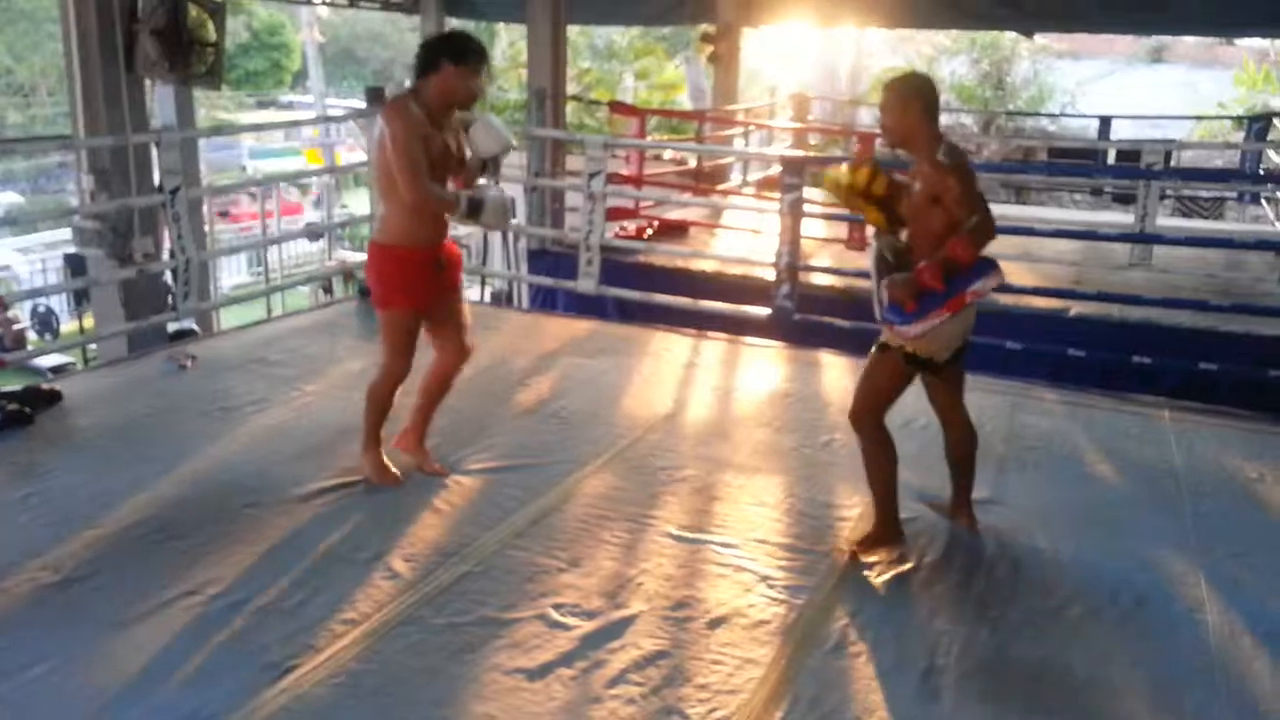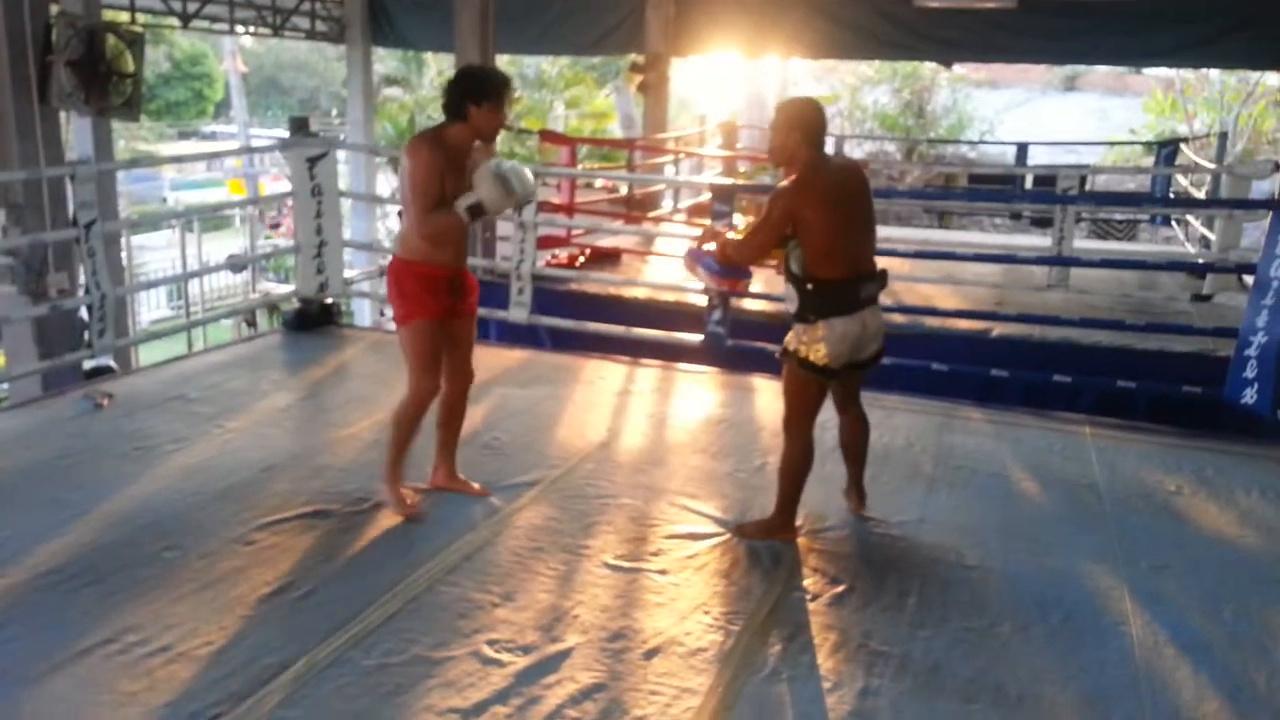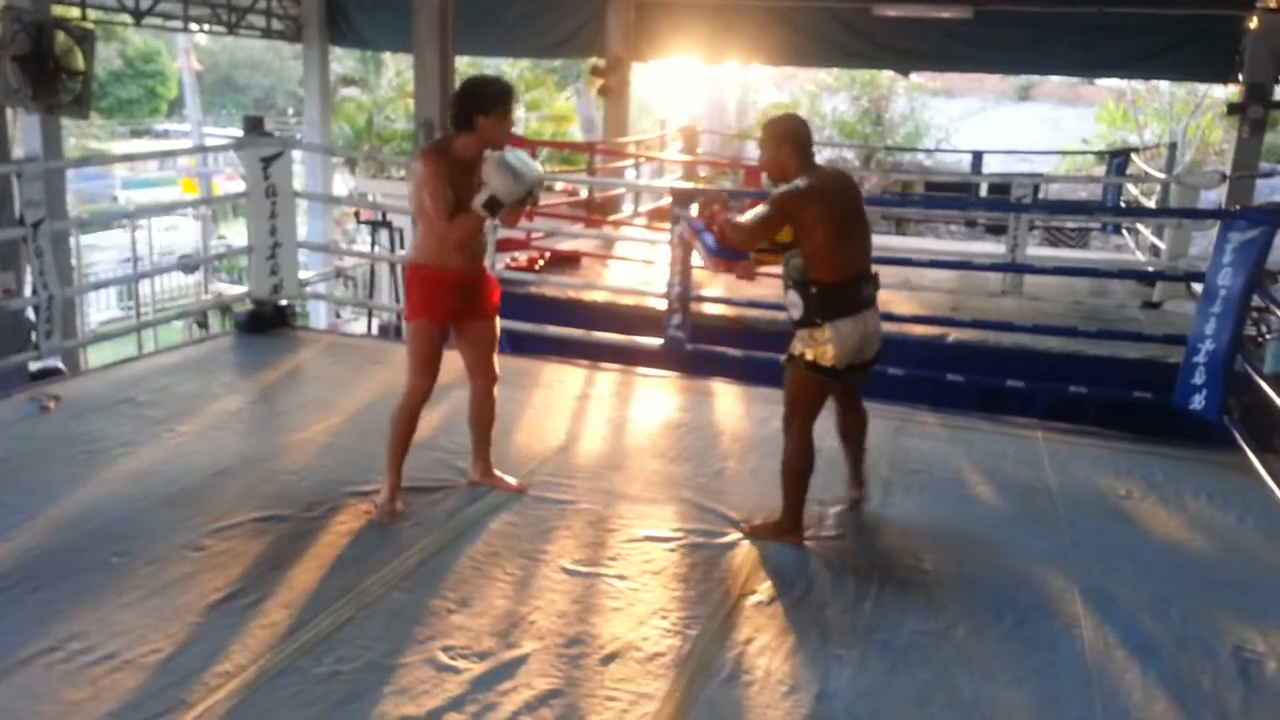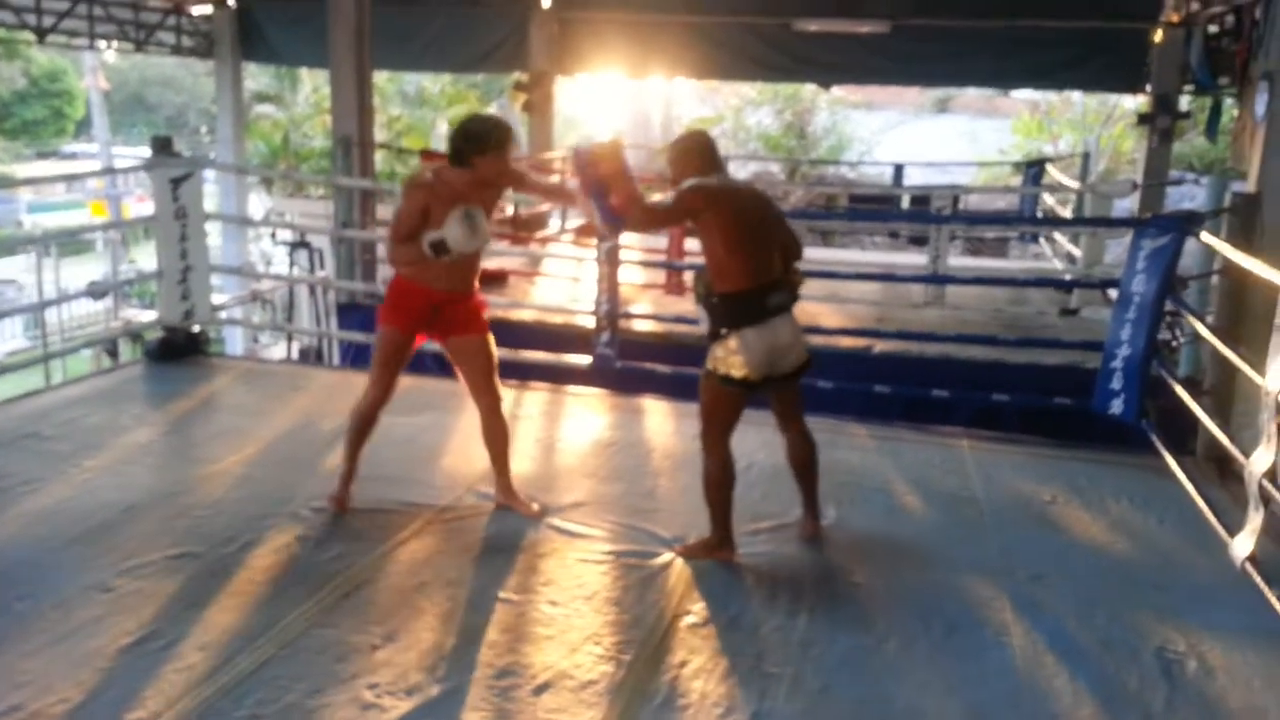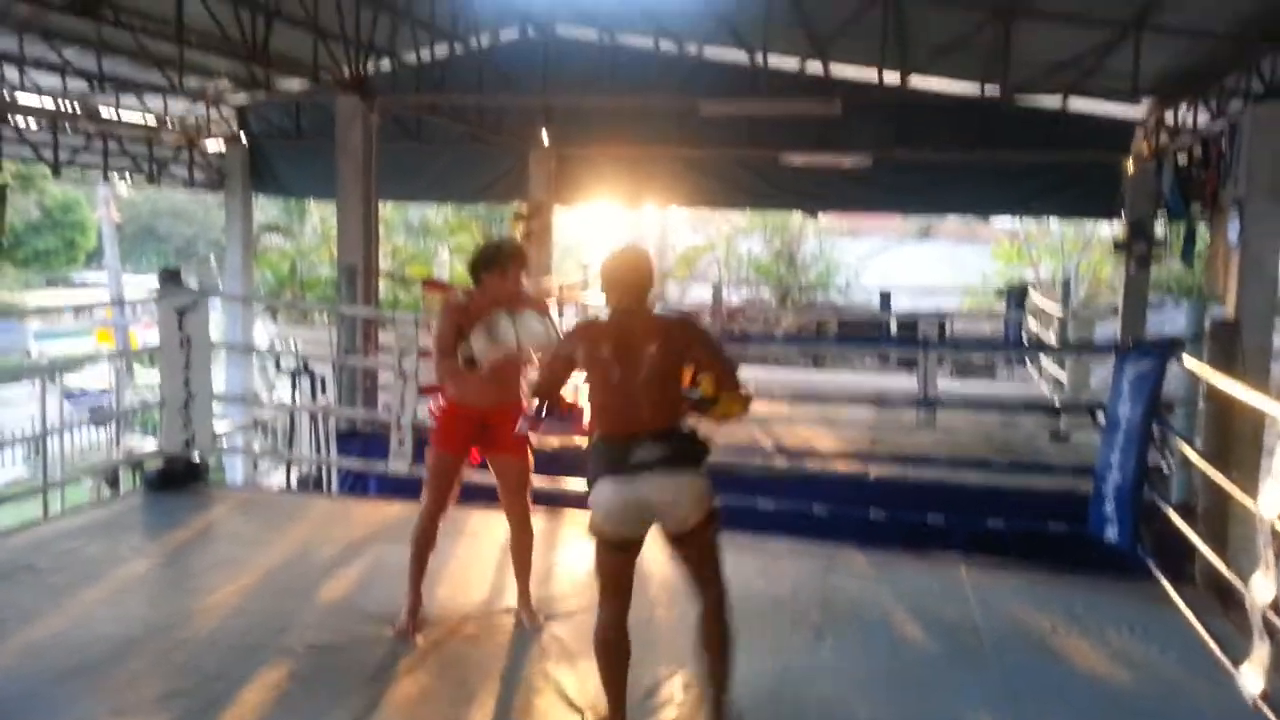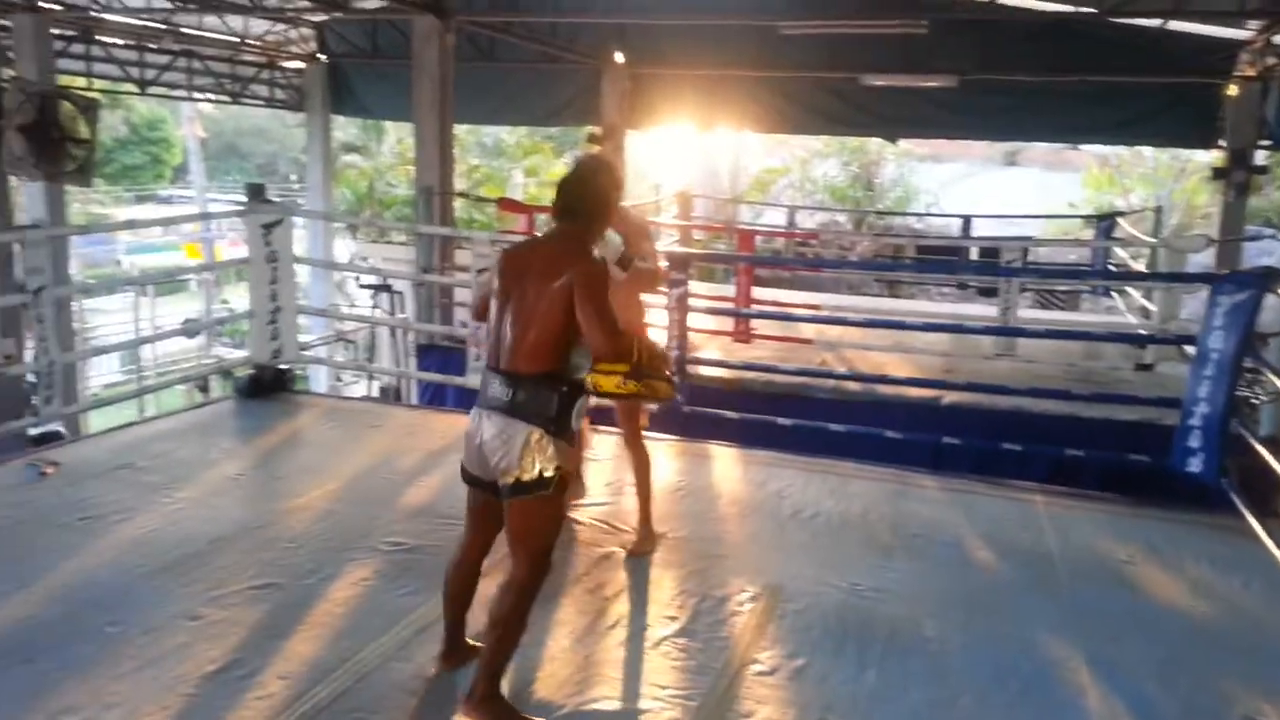
dt=0.7s
person 1, frame 1
left shoulder: (939, 166)
right shoulder: (933, 162)
left elbow: (979, 226)
left wrist: (924, 279)
right hip: (947, 312)
left knee: (864, 413)
right knee: (951, 408)
left ankle: (886, 524)
right ankle: (962, 504)
person 1, frame 2
left shoulder: (795, 192)
right shoulder: (853, 173)
left elbow: (749, 251)
left wrist: (717, 240)
right wrist: (778, 228)
left hip: (824, 322)
right hip: (865, 313)
left knee: (797, 425)
right knee: (849, 403)
left ankle: (782, 521)
right ankle: (855, 490)
person 1, frame 3
left shoulder: (797, 194)
right shoulder: (842, 181)
left elbow: (742, 236)
left wrist: (717, 219)
right wrist: (777, 236)
left hip: (826, 326)
right hip: (863, 315)
left knee: (797, 424)
right knee: (849, 399)
left ankle: (789, 524)
right ankle: (857, 483)
person 1, frame 4
left shoulder: (701, 193)
right shoulder: (756, 197)
left elbow: (646, 217)
right elbow: (793, 249)
left wrist: (618, 188)
left hip: (741, 336)
right hip: (783, 326)
left knee: (714, 440)
right knee: (793, 425)
left ankle: (720, 540)
right ankle: (811, 516)
person 1, frame 5
left shoulder: (584, 336)
right shoulder: (677, 329)
left elbow: (542, 392)
right elbow: (729, 383)
left hip: (613, 482)
right hip: (676, 476)
left knee: (612, 606)
right knee: (711, 592)
person 1, frame 6
left shoulder: (513, 257)
right shoulder: (584, 265)
left elbow: (483, 310)
right elbow: (605, 344)
right wrist: (646, 353)
left hip: (487, 414)
right hip: (533, 427)
left knee: (477, 539)
right knee: (530, 568)
left ankle: (453, 646)
person 2, frame 1
left shoulder: (450, 119)
right shoulder: (401, 115)
left elbow: (460, 178)
right elbow: (417, 196)
left wrist: (486, 158)
right wrist: (472, 206)
left hip: (437, 254)
right hip: (398, 260)
left knee: (454, 353)
right knee: (396, 366)
left ankle: (412, 436)
right ankle: (371, 449)
person 2, frame 2
left shoulder: (478, 151)
right shoulder: (426, 149)
right elbow: (423, 225)
left wrist: (505, 195)
right wrist: (476, 204)
left hip: (455, 277)
right hip: (415, 277)
left knee: (459, 380)
right knee: (425, 386)
left ankle: (445, 471)
right ankle: (393, 475)
person 2, frame 3
left shoulder: (491, 160)
right shoulder: (433, 162)
left elbow: (511, 220)
right elbow: (450, 232)
left wrist: (523, 192)
right wrist: (492, 199)
left hip: (475, 281)
right hip: (431, 282)
left knee: (485, 378)
right knee: (419, 385)
left ankle: (482, 468)
right ankle: (391, 482)
person 2, frame 4
left shoulder: (499, 181)
right shoulder: (424, 187)
left elbow: (544, 191)
right elbow: (394, 254)
left wrist: (577, 192)
right wrist: (440, 244)
left hip: (460, 302)
right hip: (411, 294)
left knee: (490, 399)
right knee: (377, 392)
left ankle: (505, 489)
right ankle: (346, 477)
person 2, frame 5
left shoulder: (529, 307)
right shoulder: (455, 308)
right elbow: (442, 372)
right wrist: (476, 356)
left hip: (506, 417)
right hip: (458, 414)
left knee: (518, 513)
right knee: (431, 512)
left ankle: (524, 599)
right ankle: (412, 602)
person 2, frame 6
left shoulder: (633, 228)
left elbow: (653, 278)
left wrist: (621, 262)
left hip: (626, 334)
left knee: (631, 432)
left ankle: (646, 526)
right ankle: (575, 481)
